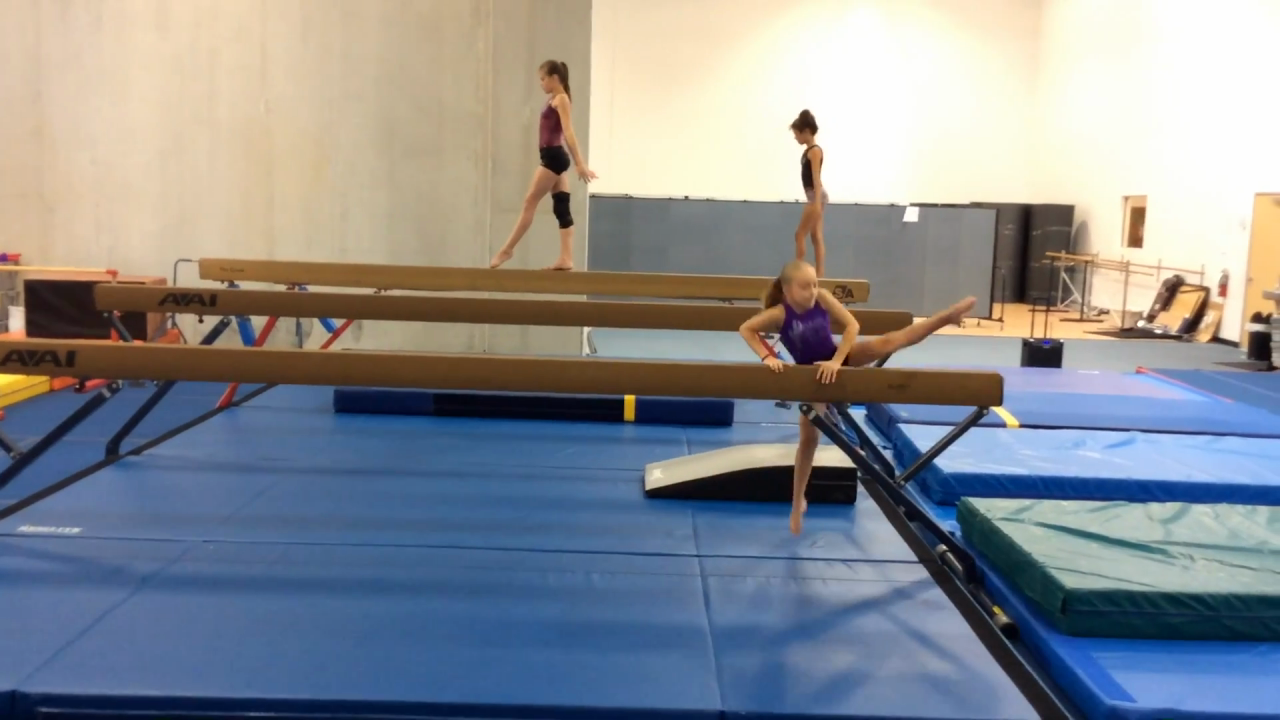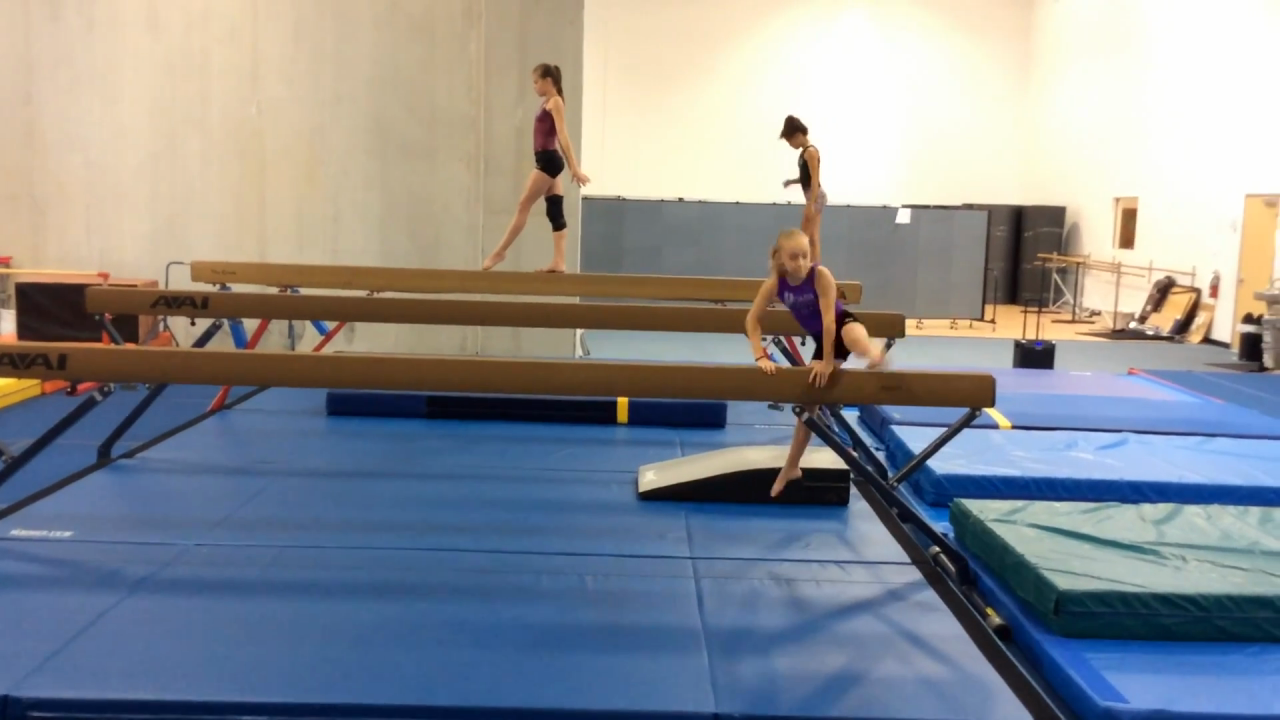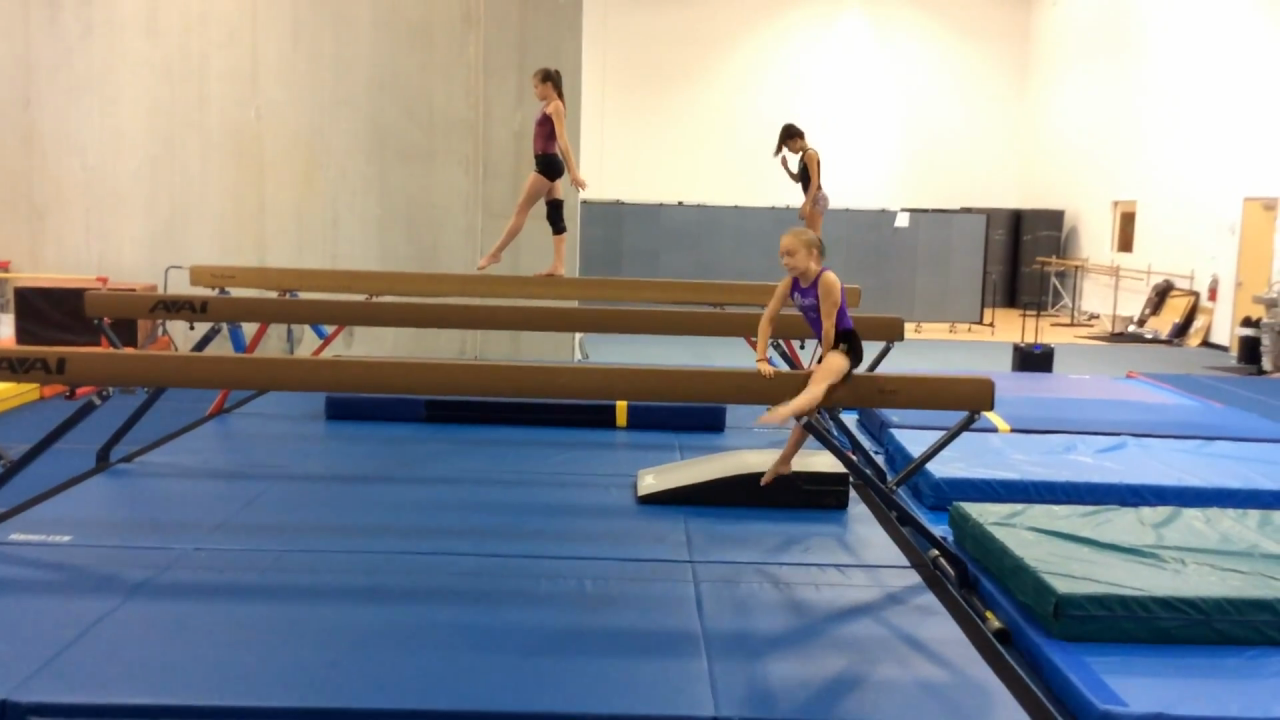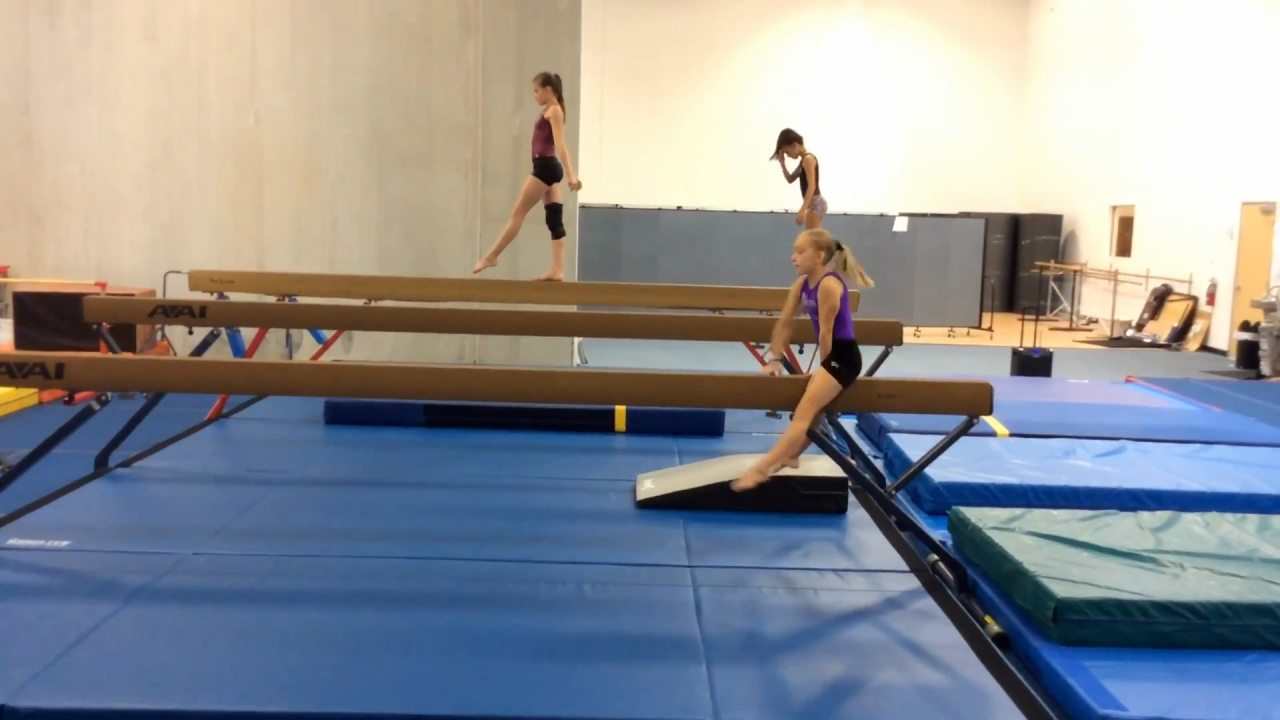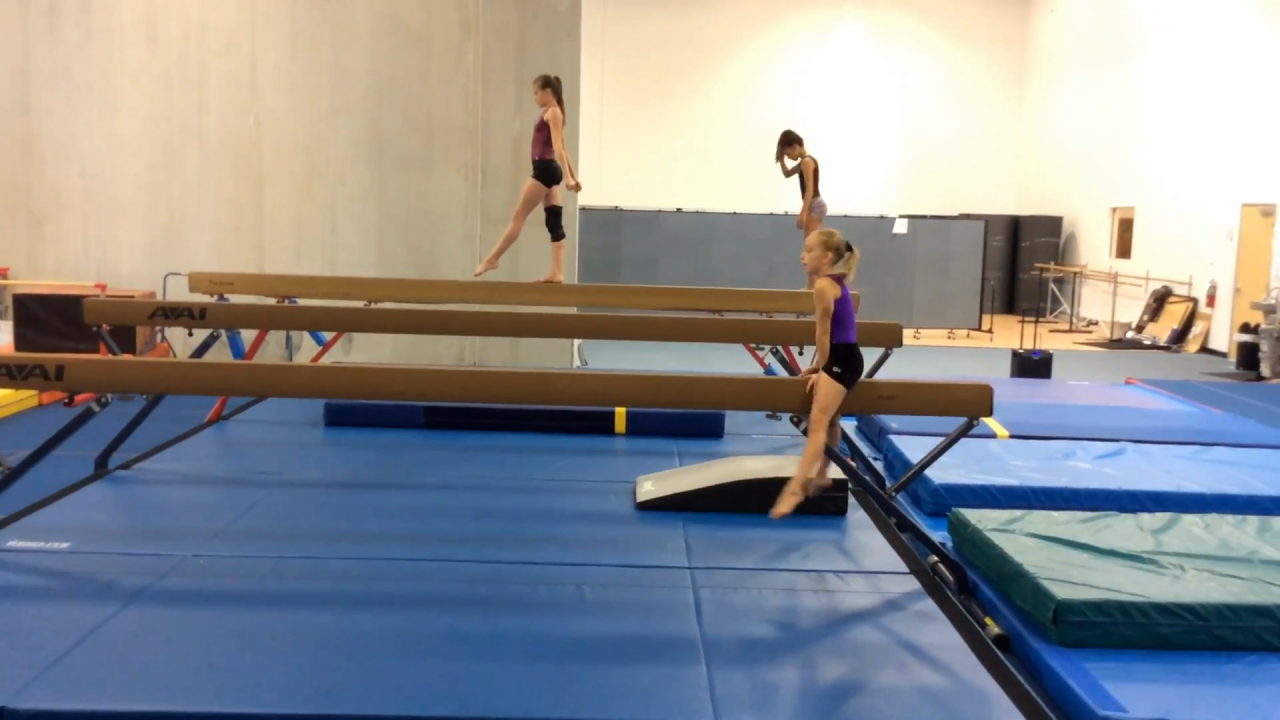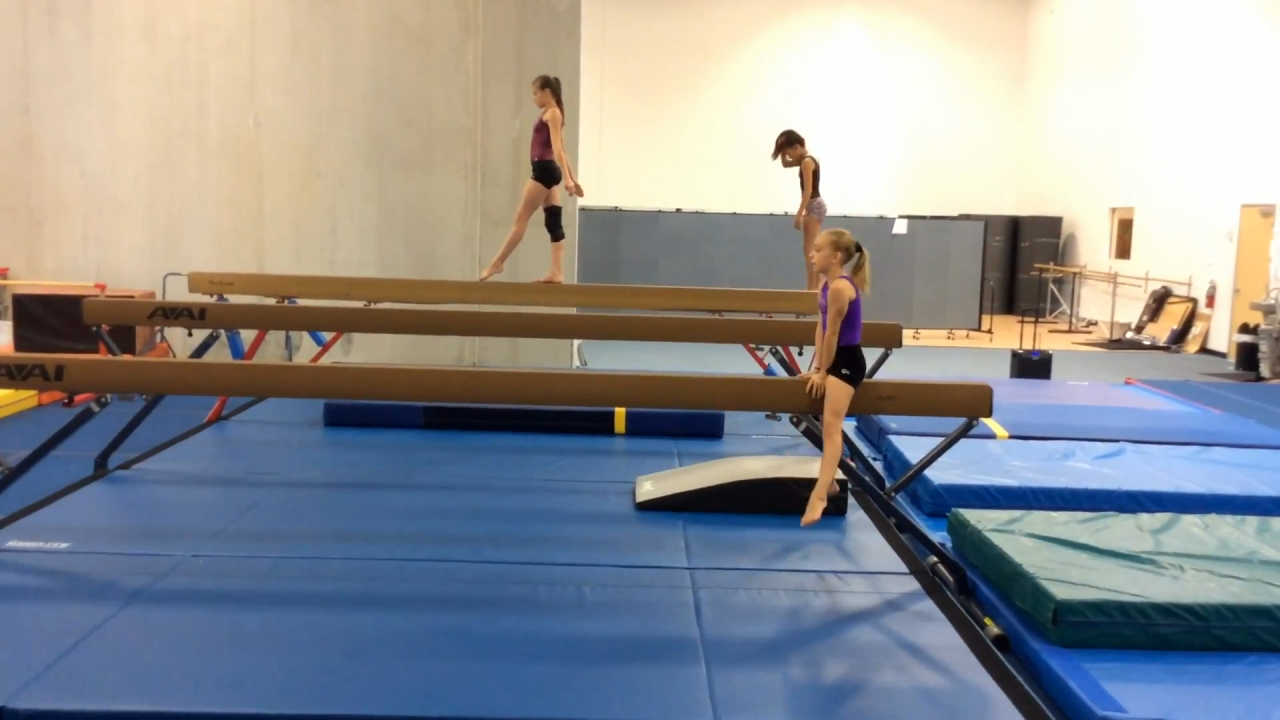
dt=0.2s
person 1, frame 1
left shoulder: (823, 300)
right shoulder: (779, 313)
left elbow: (852, 326)
right elbow: (746, 329)
left wrist: (836, 361)
right wrist: (767, 357)
left hip: (836, 361)
right hip: (813, 373)
left knee: (886, 342)
right knee: (808, 441)
left ankle: (946, 316)
right ankle: (798, 503)
person 1, frame 2
left shoulder: (820, 275)
right shoulder: (775, 283)
left elbow: (828, 318)
right elbow: (752, 320)
left wrist: (827, 360)
right wrist: (761, 357)
left hip: (842, 327)
right hip: (823, 341)
left knee: (852, 332)
right knee: (809, 407)
left ankle: (875, 355)
right ankle: (791, 467)
person 1, frame 3
left shoulder: (827, 280)
right shoulder: (790, 283)
left elbow: (829, 326)
right elbow: (767, 319)
left wrist: (823, 365)
right wrist: (762, 358)
left hip: (845, 343)
right hip: (830, 349)
left knee: (817, 384)
right knee: (811, 409)
left ankle: (788, 409)
right ankle: (784, 462)
person 1, frame 4
left shoulder: (830, 285)
right shoulder: (801, 285)
left elbow: (826, 331)
right elbow: (784, 323)
left wrist: (821, 367)
right wrist: (773, 361)
left hip: (843, 356)
right hip: (831, 357)
left knee: (804, 411)
right knee: (813, 413)
left ankle: (762, 468)
right ankle: (789, 455)
person 1, frame 5
left shoulder: (824, 286)
right shoulder: (829, 284)
left elbow: (824, 333)
left wrist: (819, 370)
right wrist: (818, 367)
left hip: (844, 359)
right hip: (838, 359)
left knee: (817, 422)
right knee: (828, 421)
left ankle: (794, 489)
right ankle: (820, 473)
person 1, frame 6
left shoulder: (840, 287)
right shoulder: (827, 285)
left elbow: (831, 333)
left wrist: (821, 371)
right wrist: (816, 367)
left hip: (846, 360)
right hip: (834, 359)
left knee: (831, 424)
right knee: (830, 424)
left ankle: (819, 495)
right ankle: (829, 482)
person 2, frame 1
left shoulder: (561, 99)
right shoulder: (554, 100)
left elbow: (568, 133)
left wrist: (580, 165)
right wrist: (579, 164)
left hip: (553, 156)
right hip: (553, 156)
left knee: (530, 202)
right knee: (561, 209)
left ankle: (507, 250)
right ankle: (565, 258)
person 2, frame 2
left shoulder: (555, 102)
right shoulder: (548, 103)
left elbow: (563, 136)
left wrist: (575, 168)
right wrist: (572, 167)
left hip: (548, 160)
right hip: (548, 160)
left knee: (523, 205)
right knee: (554, 212)
left ankle: (499, 252)
right ankle: (558, 261)
person 2, frame 3
left shoulder: (555, 106)
right shoulder: (548, 107)
left elbow: (563, 140)
left wrist: (574, 172)
right wrist: (571, 171)
left hip: (548, 163)
right hip: (549, 164)
left knee: (521, 209)
right knee: (555, 215)
left ankle: (496, 253)
right ankle: (557, 265)
person 2, frame 4
left shoulder: (554, 110)
right shoulder: (548, 111)
left elbow: (560, 144)
right elbow: (559, 145)
left wrist: (570, 175)
right wrist: (571, 174)
left hip: (546, 166)
right hip: (548, 167)
left knee: (518, 212)
right knee: (554, 220)
left ankle: (492, 256)
right ankle: (557, 270)
person 2, frame 5
left shoulder: (553, 112)
right shoulder: (548, 113)
left elbow: (558, 147)
right elbow: (561, 148)
left wrist: (567, 176)
right wrist: (572, 176)
left hip: (545, 169)
right hip: (547, 170)
left knee: (518, 215)
right knee: (553, 222)
left ankle: (492, 259)
right ankle: (556, 272)
person 2, frame 6
left shoulder: (552, 113)
right shoulder: (547, 114)
left elbow: (557, 148)
right elbow: (560, 149)
left wrist: (567, 178)
right wrist: (571, 178)
left hip: (544, 170)
right hip: (546, 170)
left knee: (521, 218)
right knee: (553, 223)
left ankle: (497, 263)
right ankle: (556, 272)
